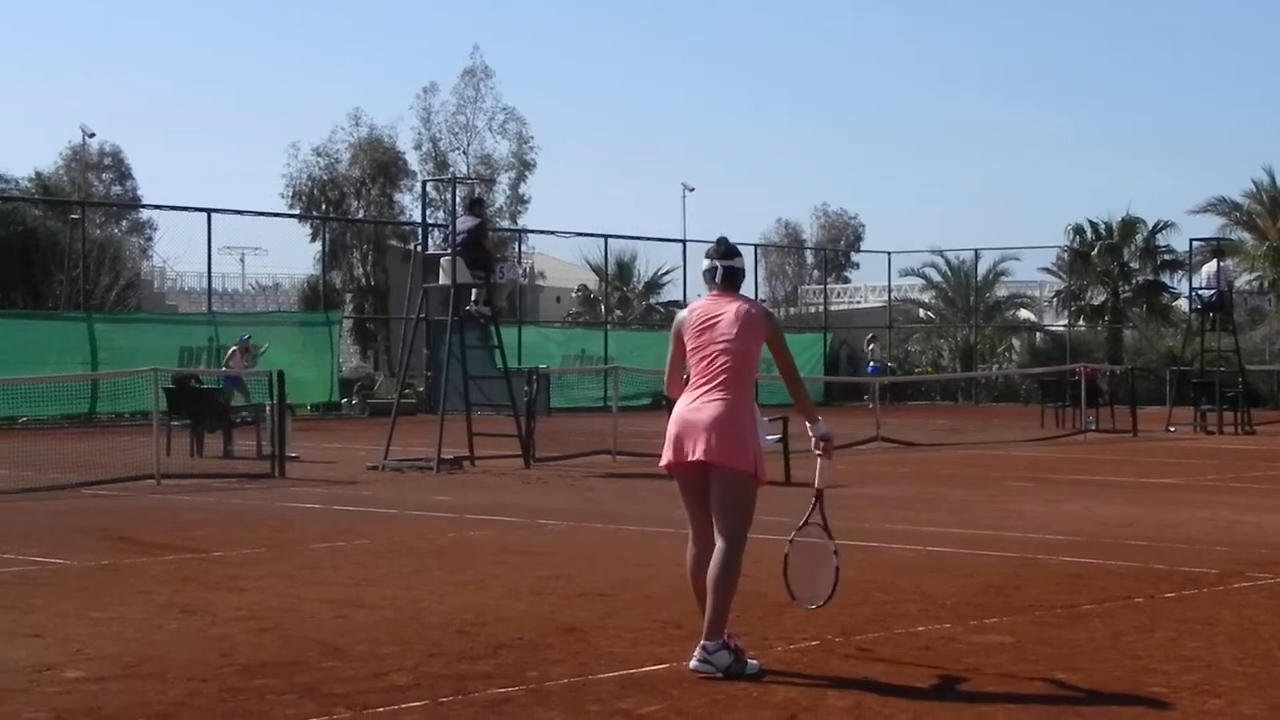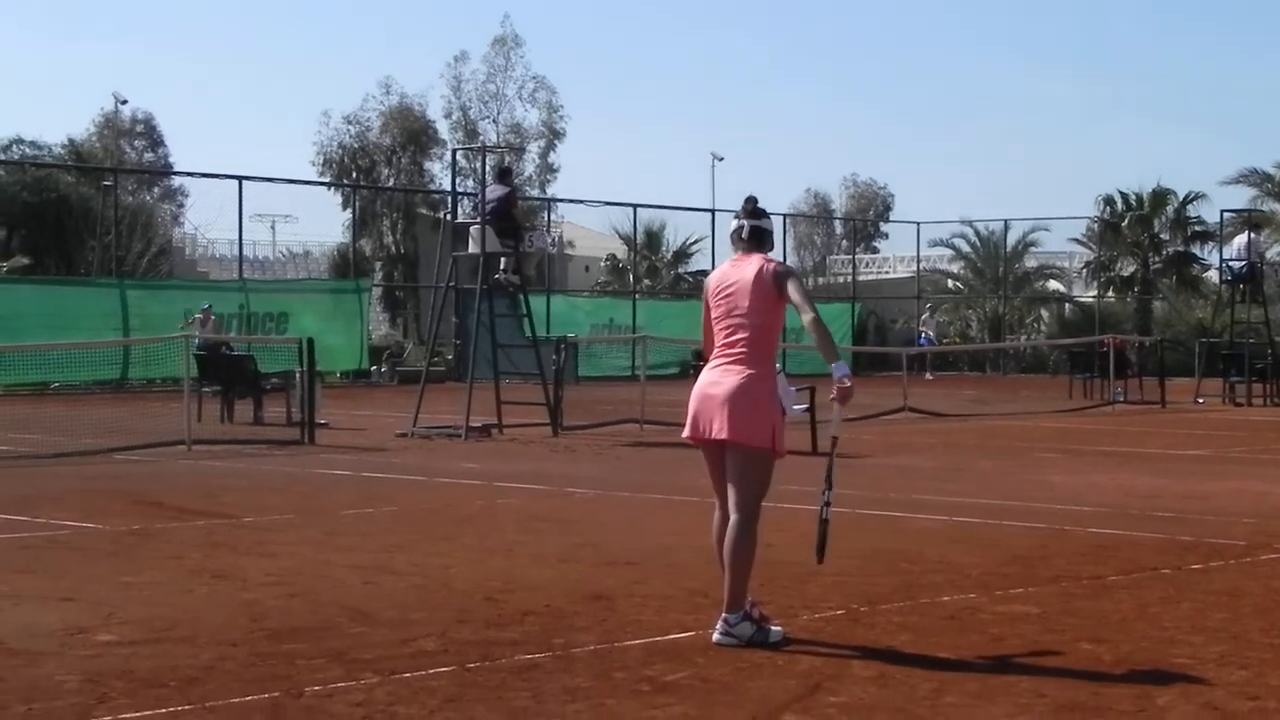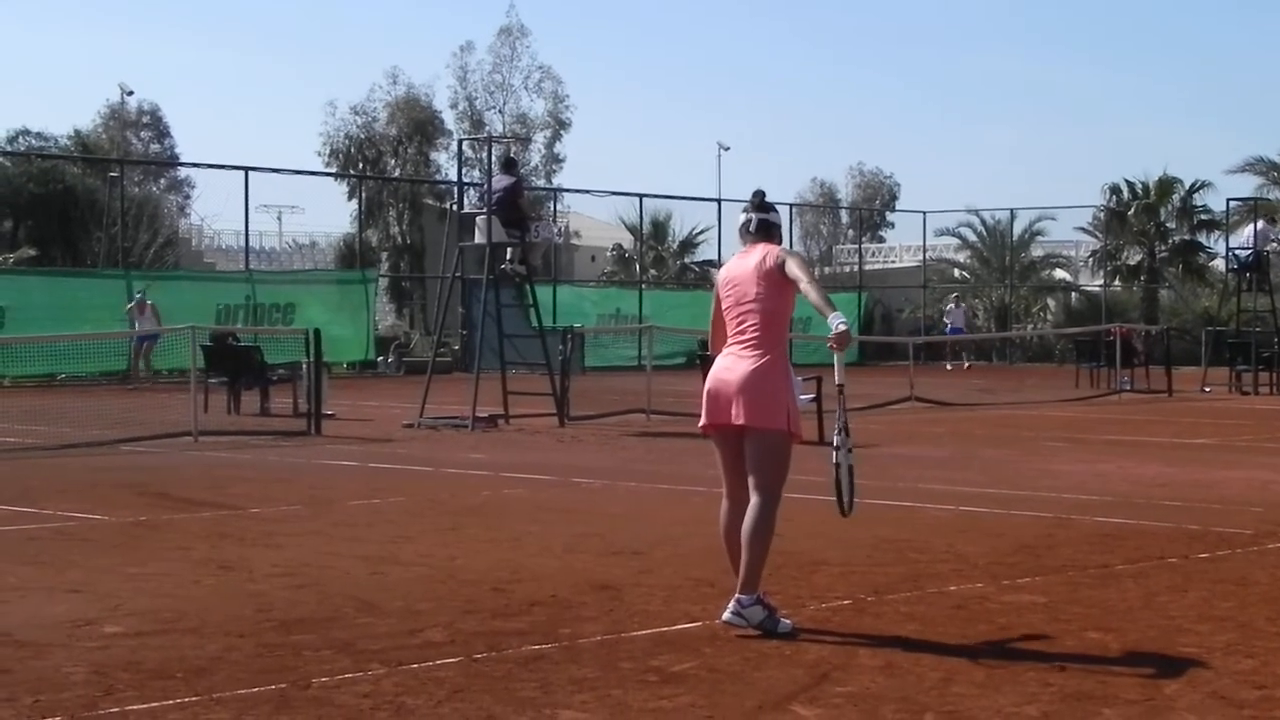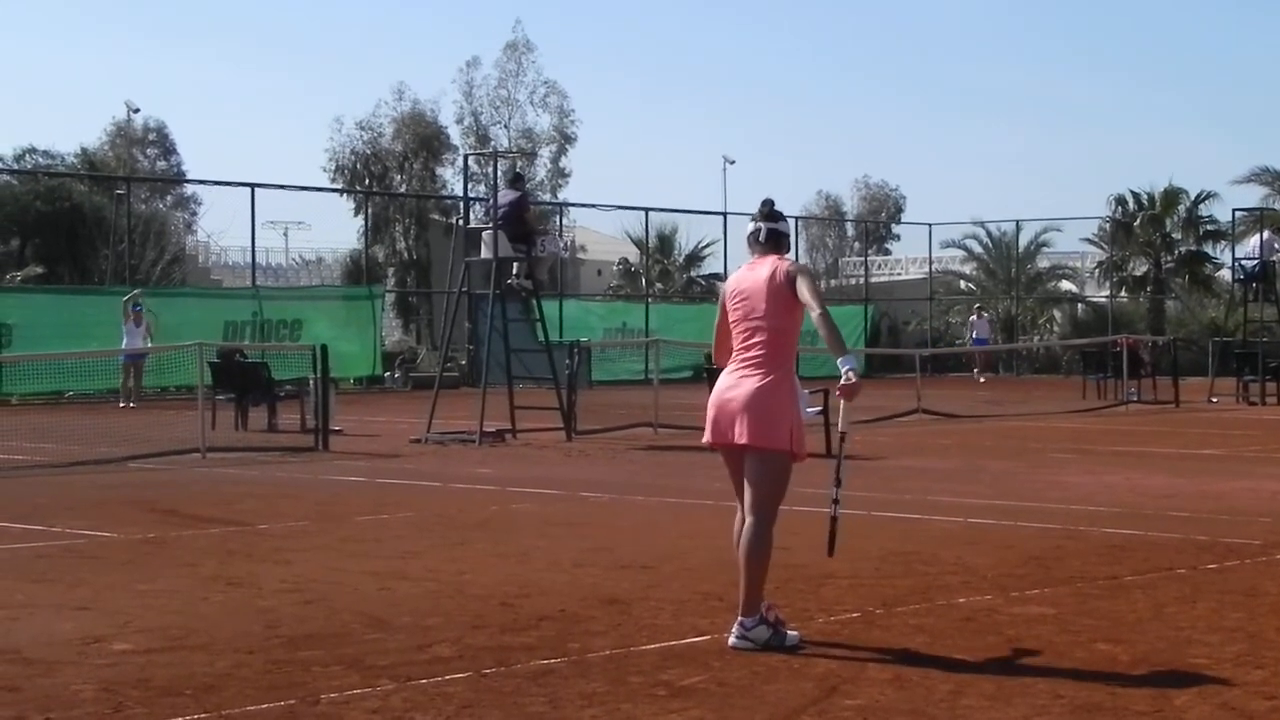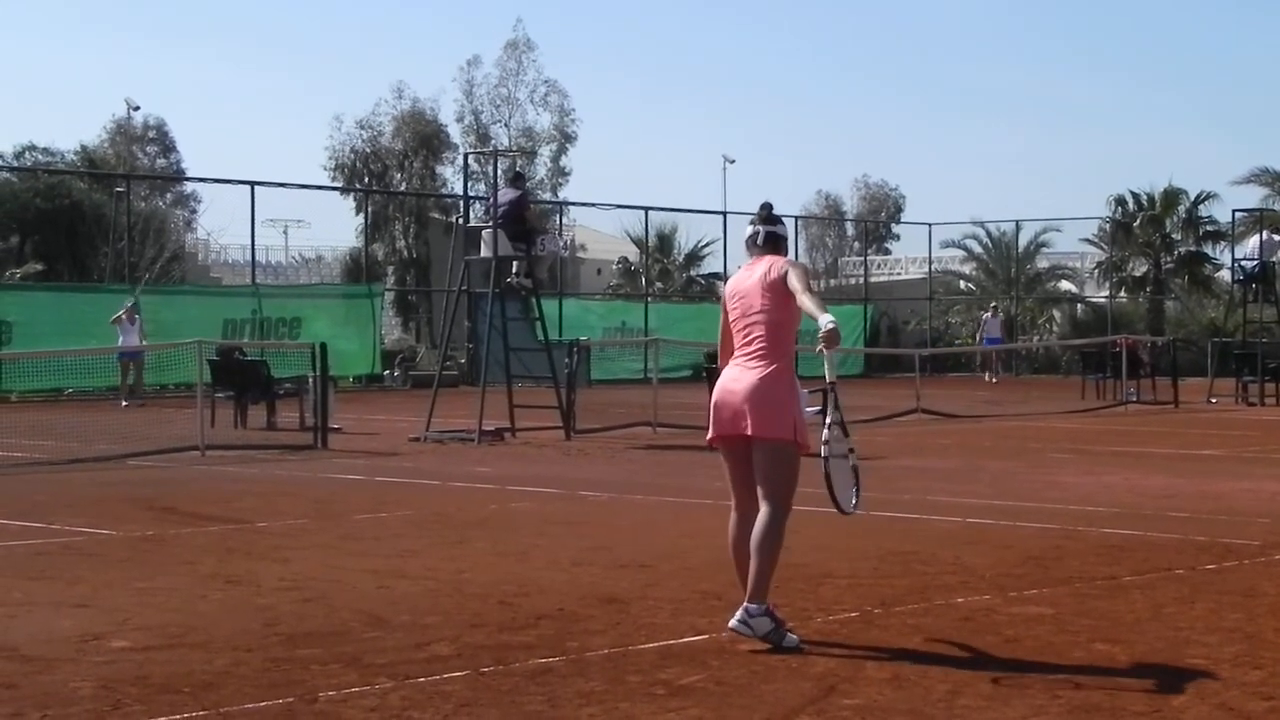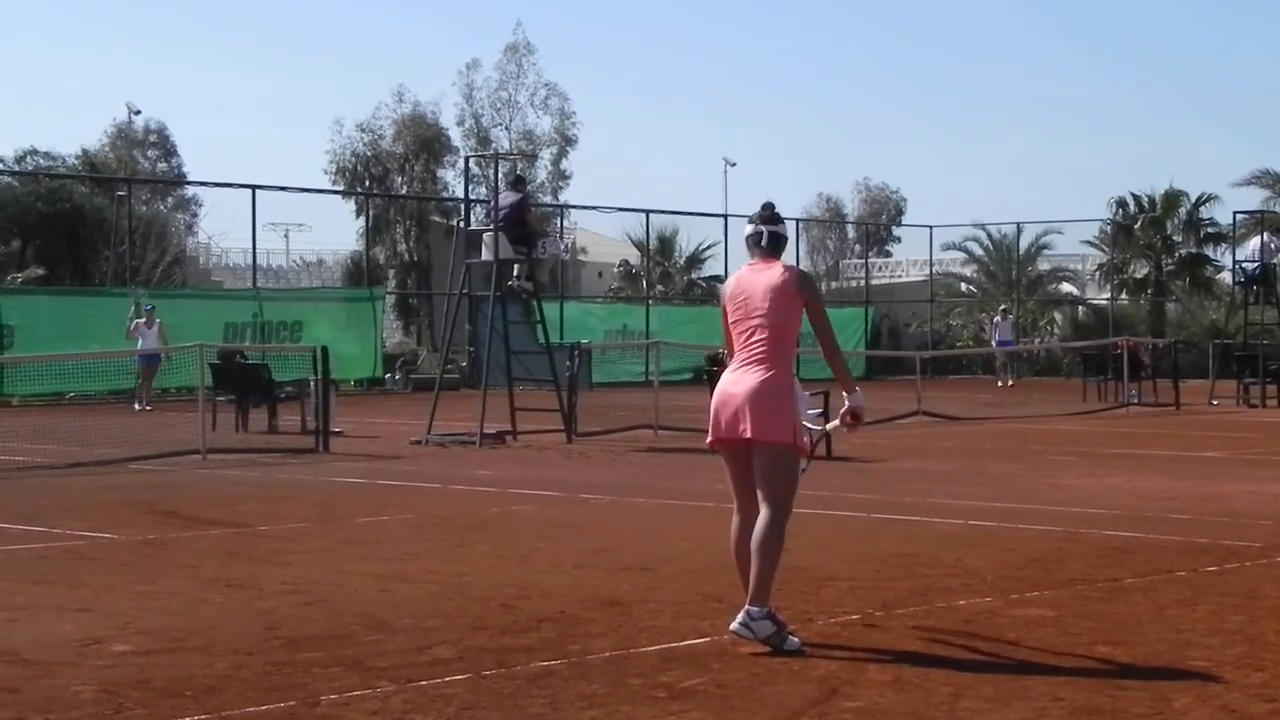
dt=0.7s
person 1, frame 1
left shoulder: (685, 317)
right shoulder: (759, 315)
right elbow: (792, 379)
right wrist: (817, 426)
left hip: (684, 423)
right hip: (728, 426)
left knee: (702, 537)
right knee: (730, 539)
left ankle: (714, 638)
right ankle: (711, 647)
person 1, frame 2
left shoulder: (714, 279)
right shoulder: (777, 272)
right elbow: (810, 317)
right wrist: (839, 369)
left hip: (708, 391)
right hip: (749, 395)
left knee: (727, 507)
right knee: (744, 511)
left ankle: (738, 606)
right ankle: (732, 620)
person 1, frame 3
left shoulder: (725, 271)
right shoulder: (781, 257)
right elbow: (807, 282)
right wrist: (837, 321)
left hip: (721, 380)
right hip: (762, 381)
left knee: (736, 494)
right knee: (764, 495)
left ankle: (746, 596)
right ankle: (746, 600)
person 1, frame 4
left shoulder: (732, 282)
right shoulder: (793, 272)
right elbow: (818, 313)
right wrist: (847, 365)
left hip: (726, 395)
right hip: (768, 398)
left knee: (747, 510)
right knee: (761, 514)
left ankle: (754, 610)
right ankle: (748, 624)
person 1, frame 5
left shoulder: (732, 284)
right shoulder: (786, 268)
right elbow: (803, 292)
right wrist: (825, 320)
left hip: (727, 392)
right hip: (768, 392)
left knee: (744, 505)
right knee: (774, 505)
left ankle: (753, 605)
right ankle: (753, 609)
person 1, frame 6
left shoulder: (730, 285)
right shoulder: (797, 279)
right elbow: (828, 344)
right wrist: (852, 395)
left hip: (727, 392)
right hip: (769, 395)
left knee: (746, 508)
right knee: (774, 509)
left ankle: (755, 608)
right ankle: (755, 612)
